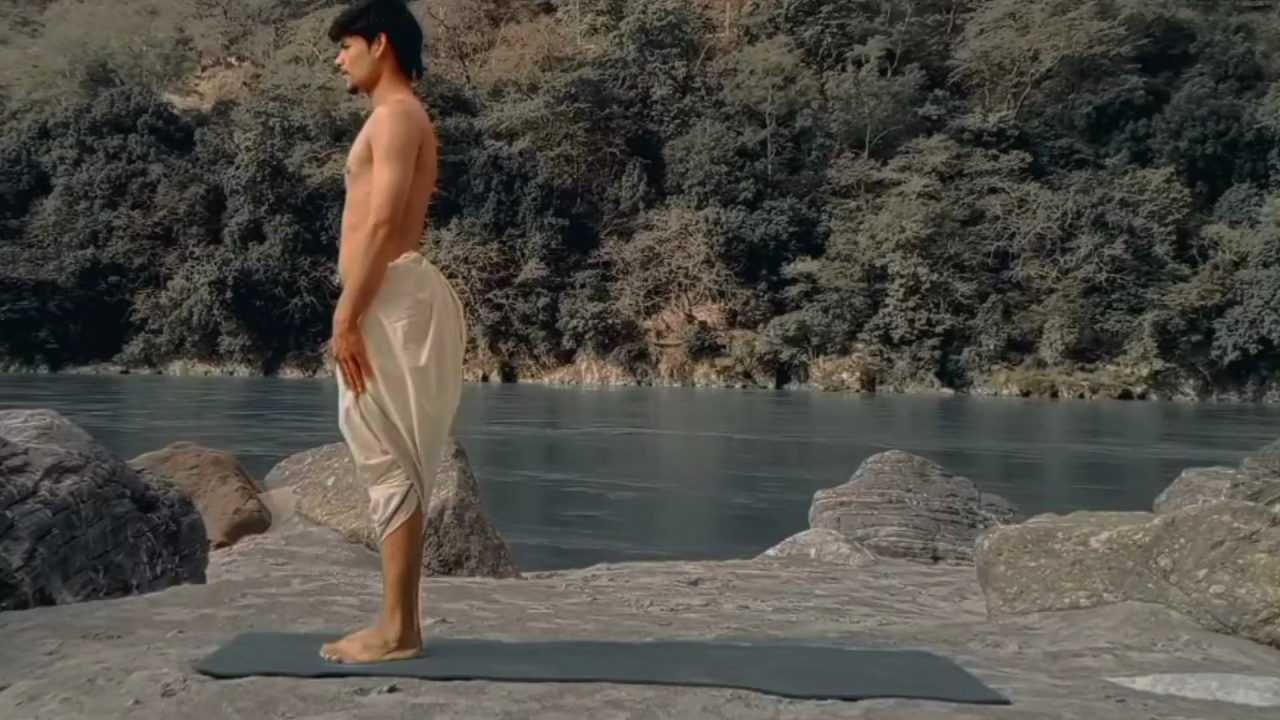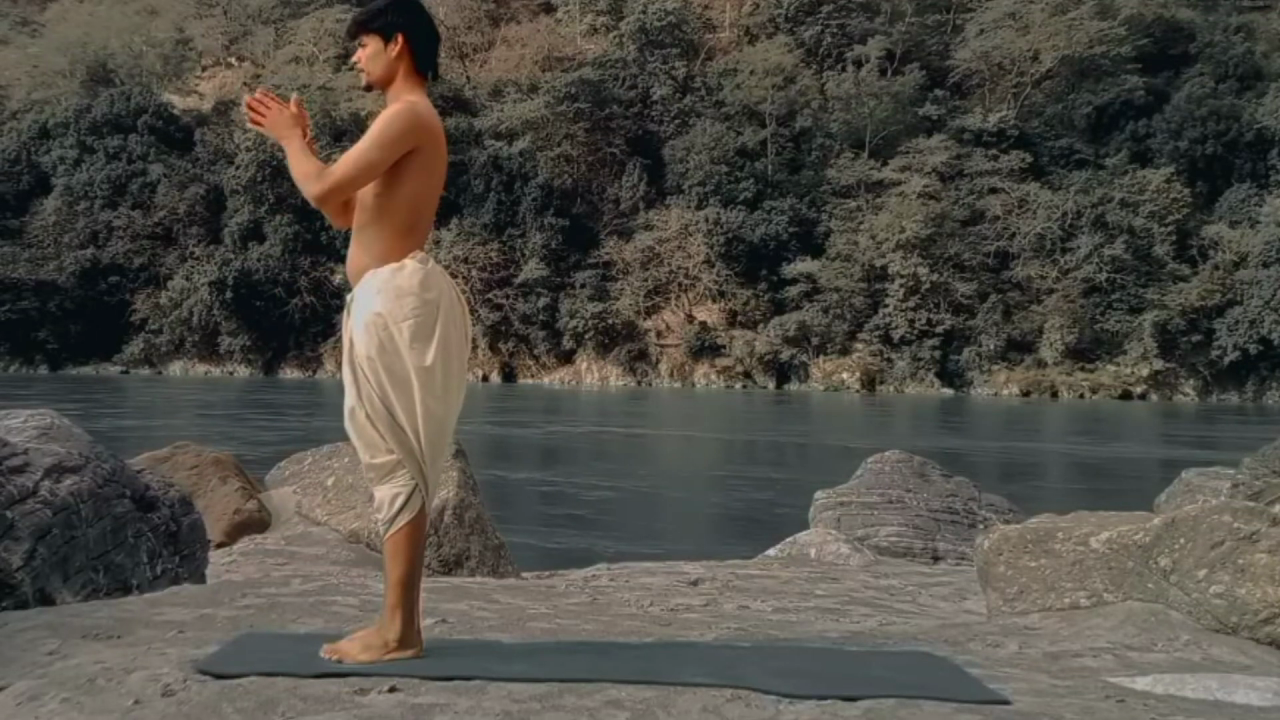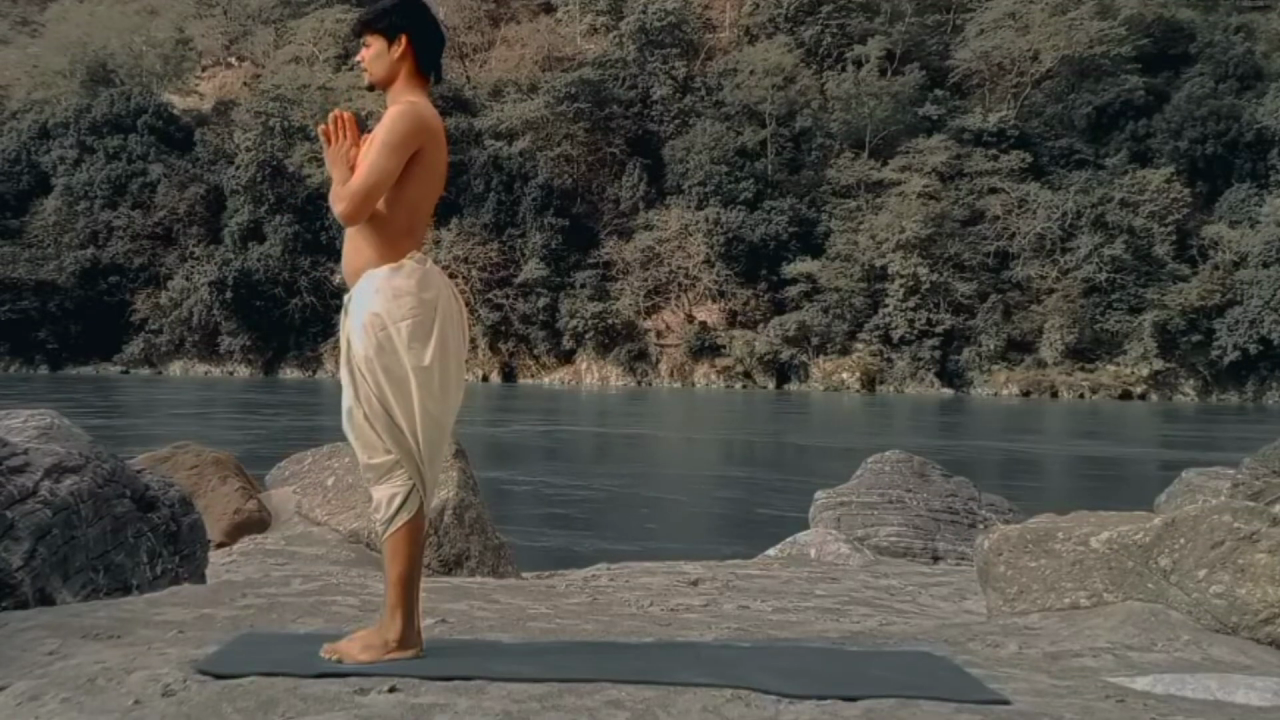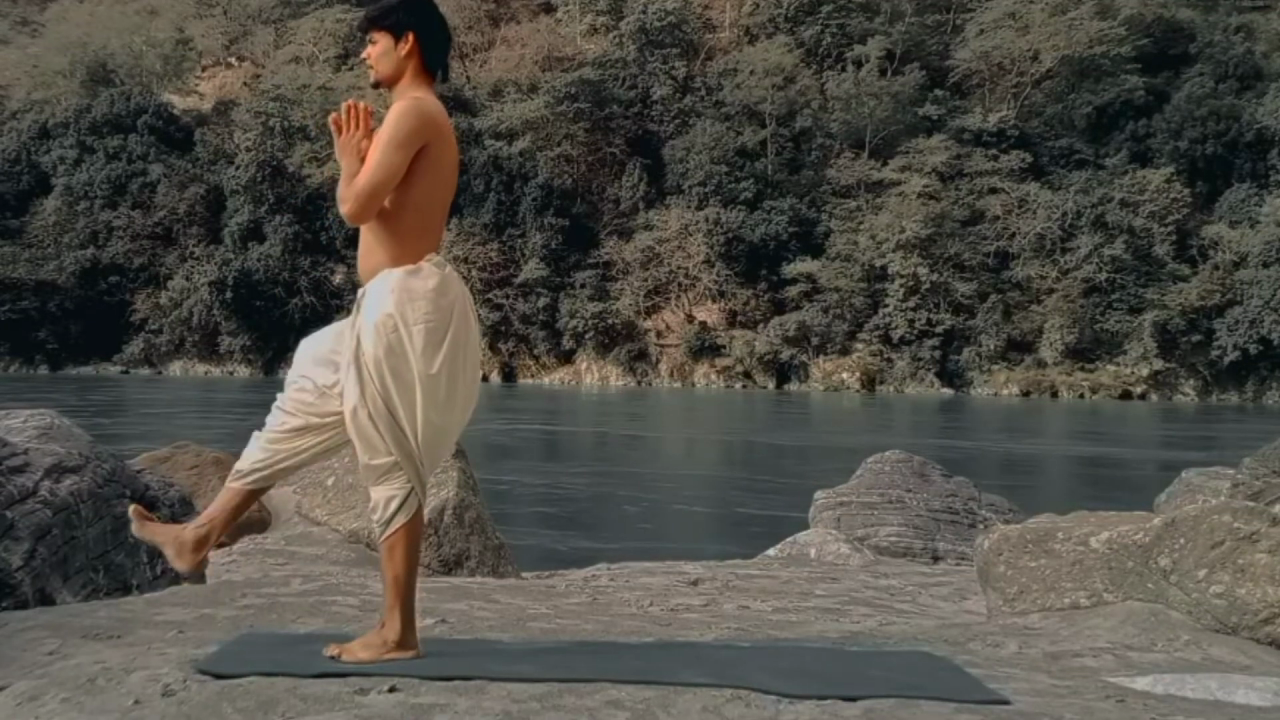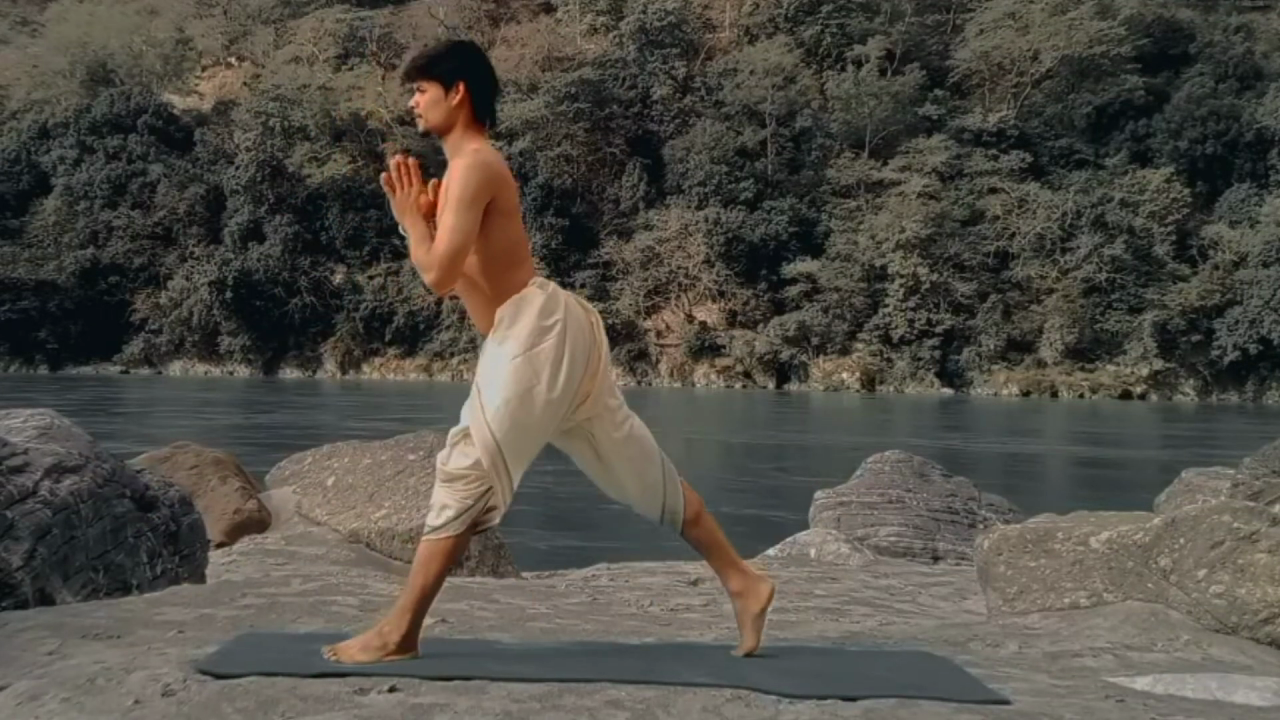
dt=1s
person 1, frame 1
left shoulder: (396, 113)
right shoulder: (397, 118)
left elbow: (382, 224)
left wrist: (346, 316)
left hip: (388, 303)
right hip: (386, 301)
left knee: (390, 463)
right knee: (390, 464)
left ankle: (398, 629)
right ankle: (396, 621)
person 1, frame 2
left shoulder: (407, 114)
right shoulder: (405, 122)
left elbow: (325, 189)
right elbow: (347, 213)
left wrist: (289, 140)
right wrist: (299, 140)
left hip: (394, 298)
right hip: (387, 298)
left knee: (395, 463)
right knee: (395, 463)
left ankle: (398, 628)
right ankle: (398, 621)
person 1, frame 3
left shoulder: (407, 115)
right shoulder: (407, 122)
left elbow: (349, 209)
left wrist: (338, 167)
right wrist: (350, 164)
left hip: (391, 299)
right hip: (386, 300)
left knee: (393, 465)
right knee: (391, 465)
left ankle: (398, 629)
right ankle: (397, 620)
person 1, frame 4
left shoulder: (413, 110)
right shoulder: (422, 119)
left elbow: (355, 208)
left wrist: (349, 157)
right wrist: (363, 156)
left hip: (405, 302)
right hip: (394, 300)
left knee: (391, 467)
right knee: (297, 410)
left ankle: (396, 631)
right ankle: (200, 535)
person 1, frame 5
left shoulder: (471, 164)
right shoulder: (473, 165)
left elbow: (438, 275)
right elbow: (461, 267)
left wrist: (409, 217)
right wrist: (425, 216)
left hip: (537, 329)
right hip: (540, 328)
left knee: (464, 475)
right knee: (637, 469)
left ankle: (397, 632)
right ankle: (742, 581)
